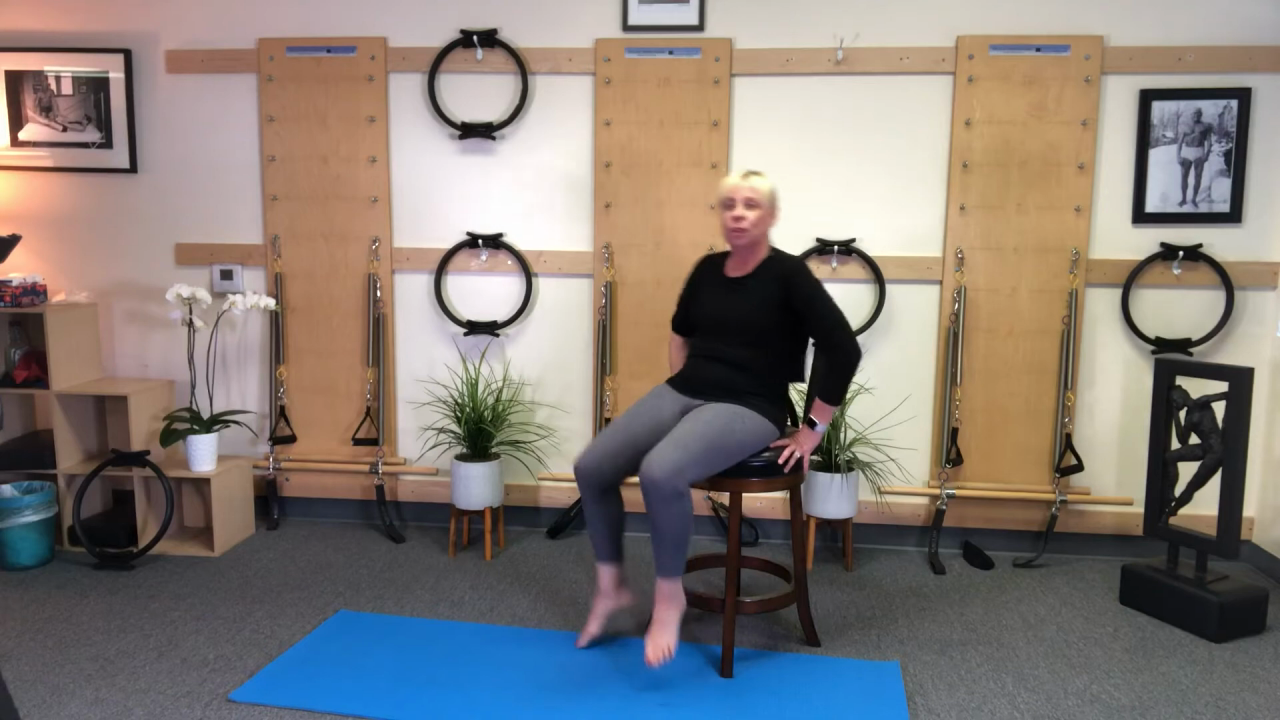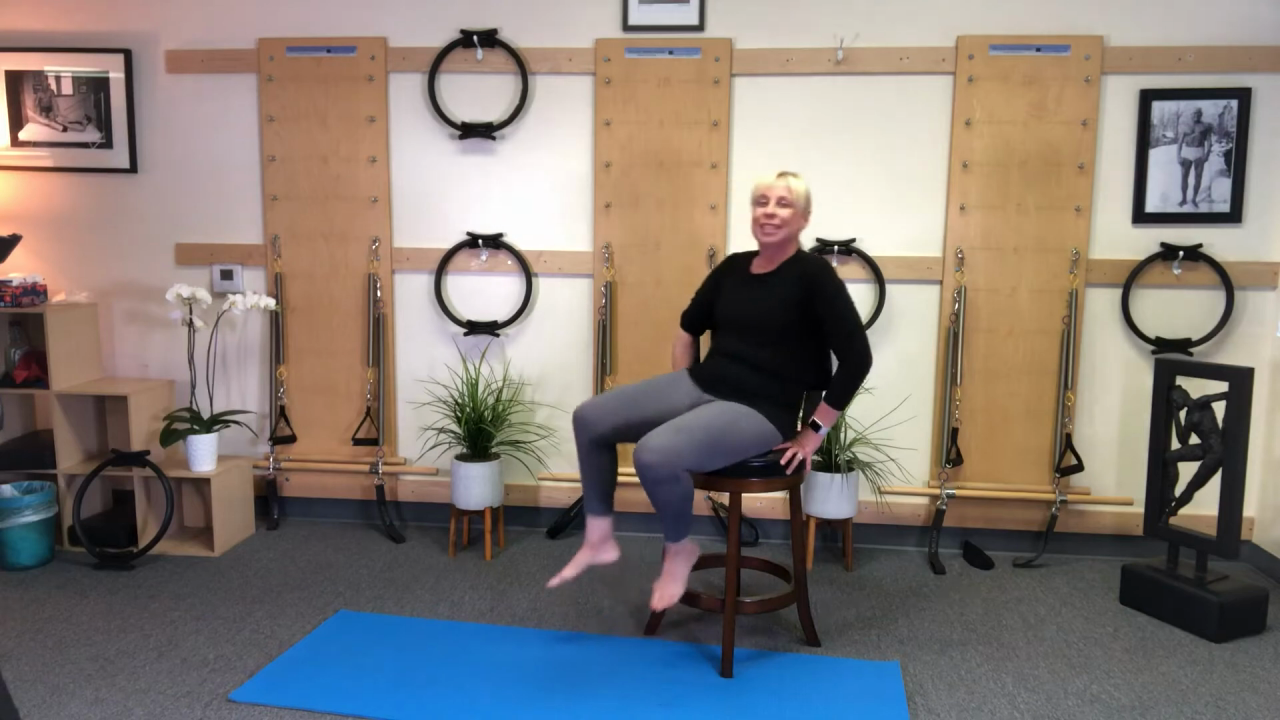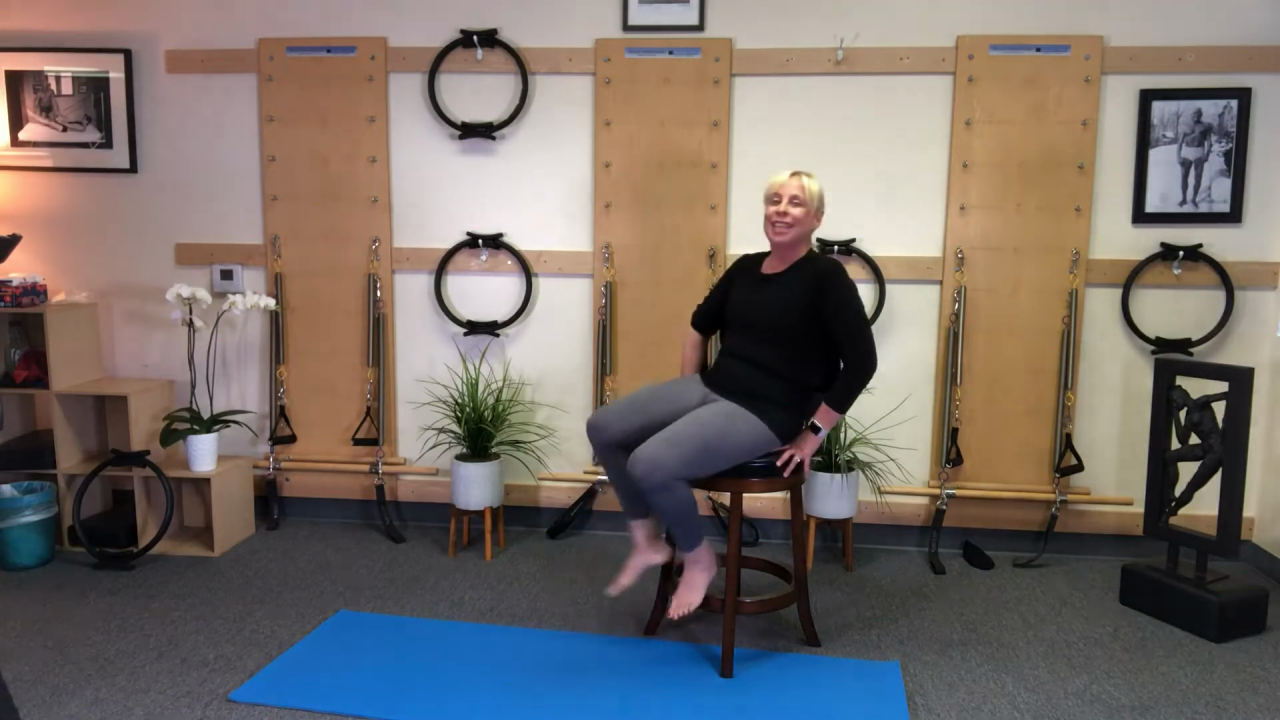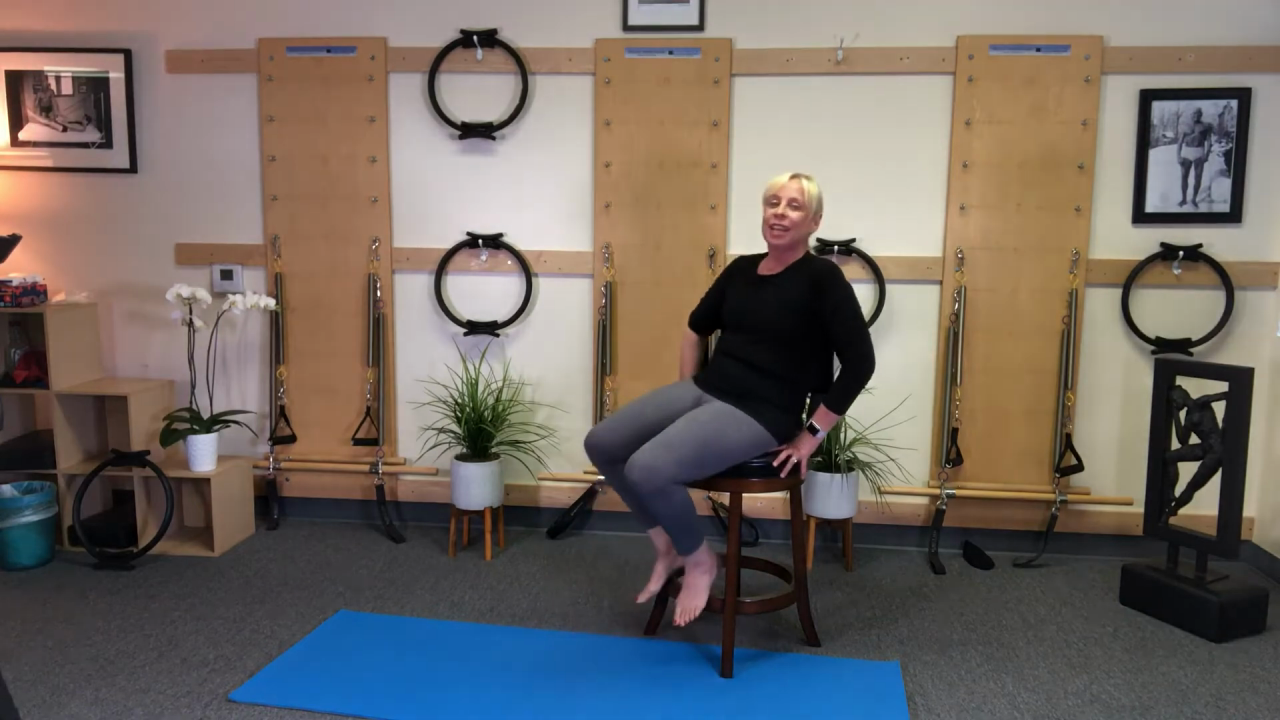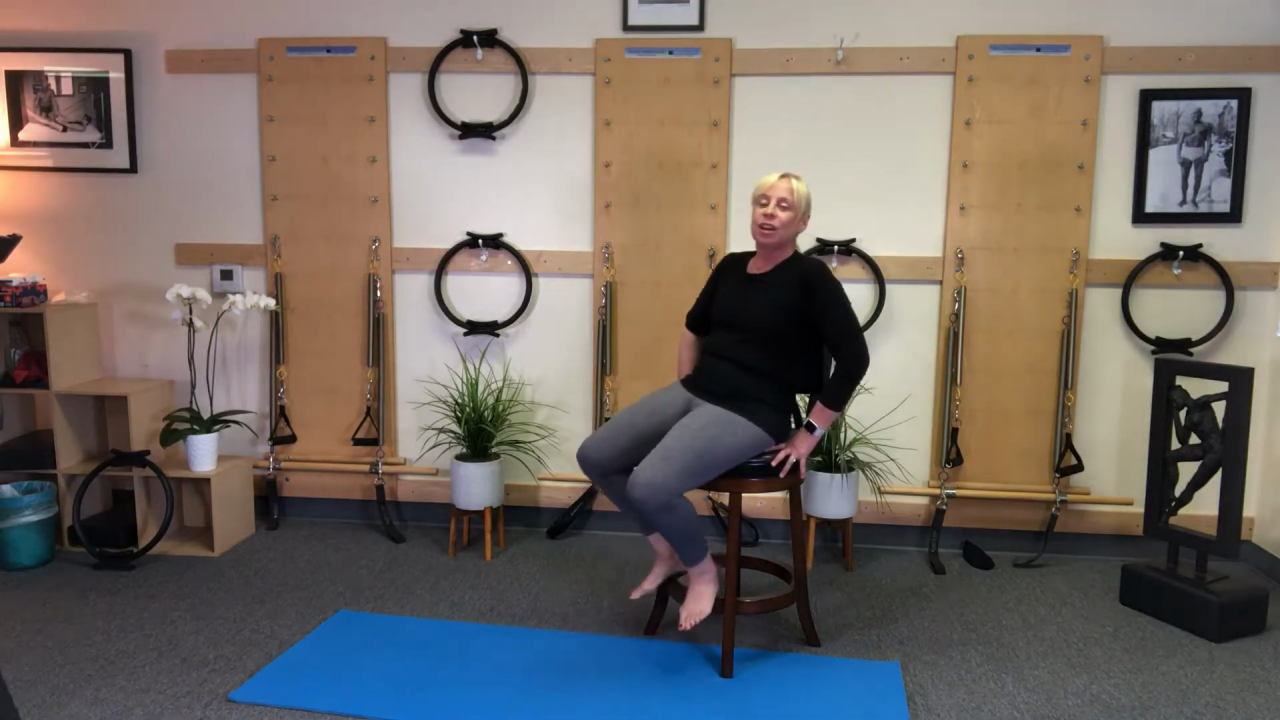
dt=0.2s
person 1, frame 1
left shoulder: (789, 274)
right shoulder: (706, 270)
left elbow: (844, 350)
left wrist: (813, 430)
right wrist: (680, 384)
left hip: (747, 409)
right hip: (683, 393)
left knee: (660, 473)
right knee: (590, 469)
left ankle: (669, 594)
right ankle: (610, 589)
person 1, frame 2
left shoulder: (814, 275)
right shoulder: (733, 268)
left elbow: (857, 357)
right elbow: (689, 327)
left wrist: (814, 432)
right wrist: (675, 391)
left hip: (760, 412)
right hip: (702, 387)
left knee: (655, 456)
right knee: (590, 420)
left ankle: (681, 550)
right ankle: (599, 539)
person 1, frame 3
left shoulder: (826, 275)
right shoulder: (745, 268)
left elbow: (862, 361)
right elbow: (699, 327)
left wrist: (814, 433)
right wrist: (683, 399)
left hip: (765, 413)
right hip: (711, 388)
left knee: (649, 464)
right knee: (604, 427)
left ankle: (699, 559)
right ankle: (646, 543)
person 1, frame 4
left shoulder: (822, 277)
right shoulder: (741, 269)
left elbow: (859, 363)
right elbow: (696, 329)
left wrist: (812, 434)
right wrist: (682, 397)
left hip: (759, 413)
right hip: (705, 389)
left knee: (646, 469)
right knee: (602, 443)
left ankle: (700, 561)
right ankle: (667, 547)
person 1, frame 5
left shoulder: (811, 276)
right shoulder: (731, 267)
left elbow: (853, 359)
right elbow: (694, 329)
left wrist: (809, 434)
right wrist: (680, 390)
left hip: (751, 413)
right hip: (694, 392)
left knee: (648, 486)
right knee: (594, 456)
left ankle: (703, 572)
right ankle: (669, 550)
